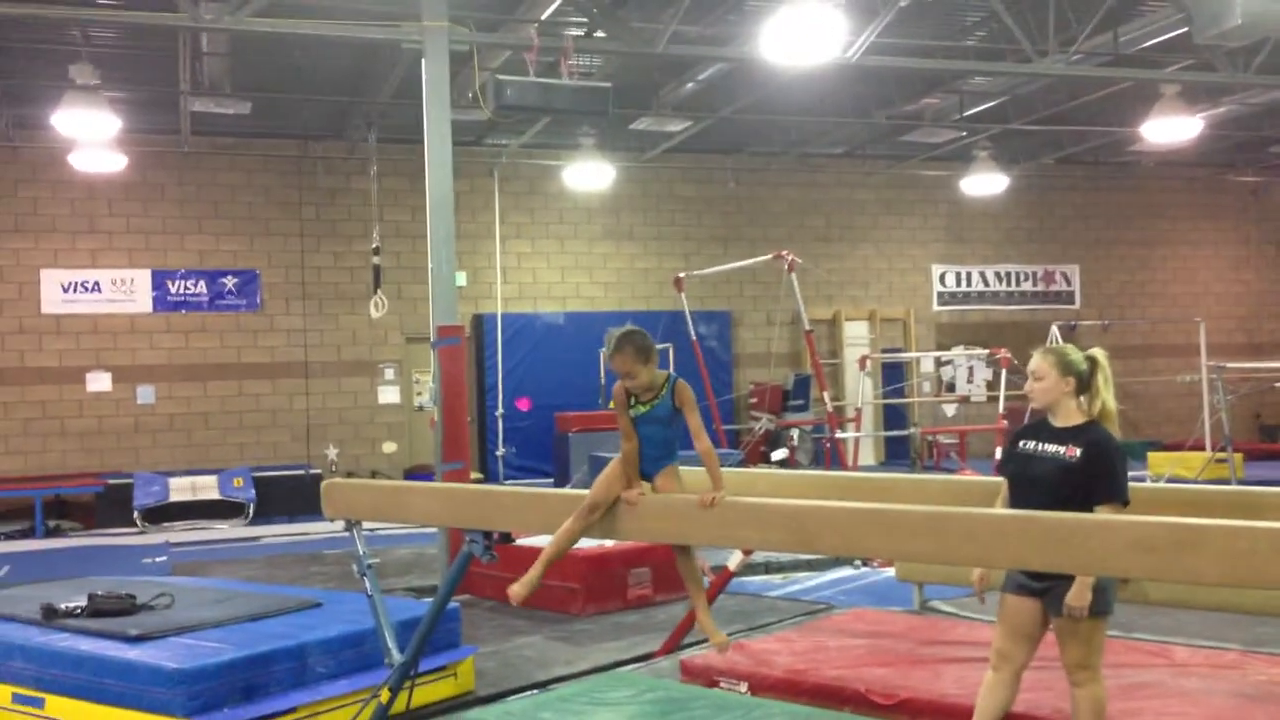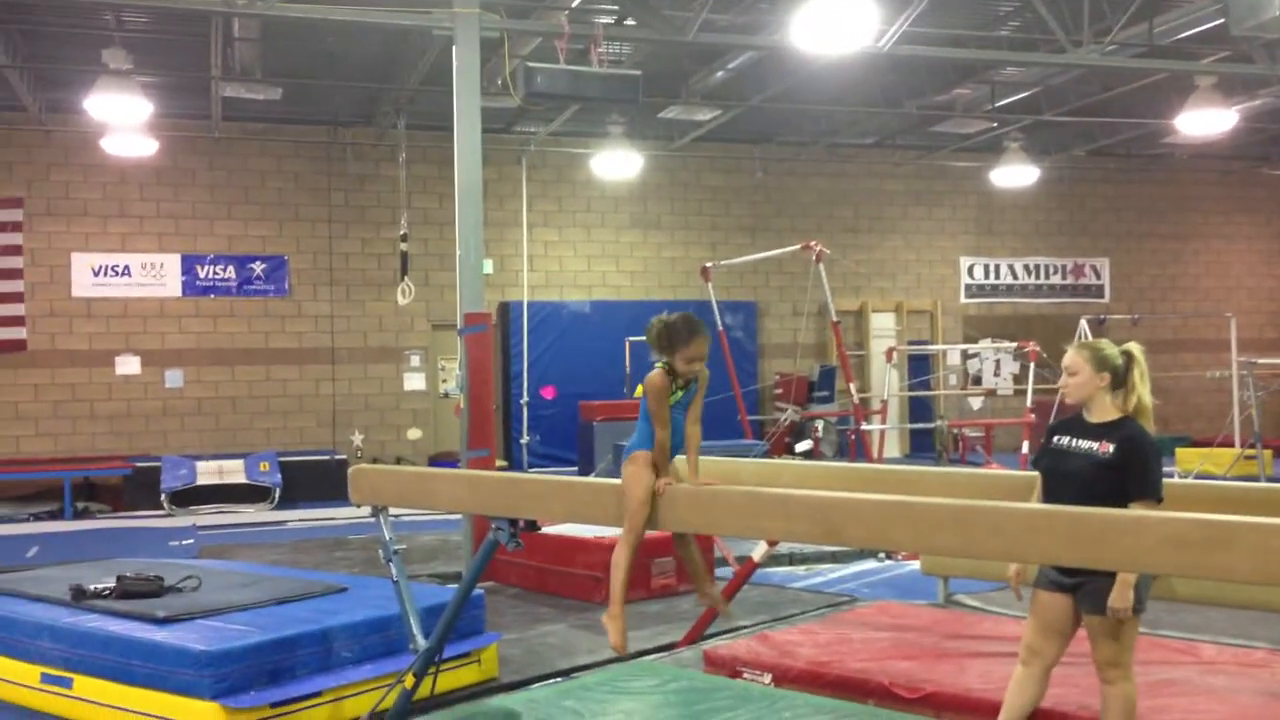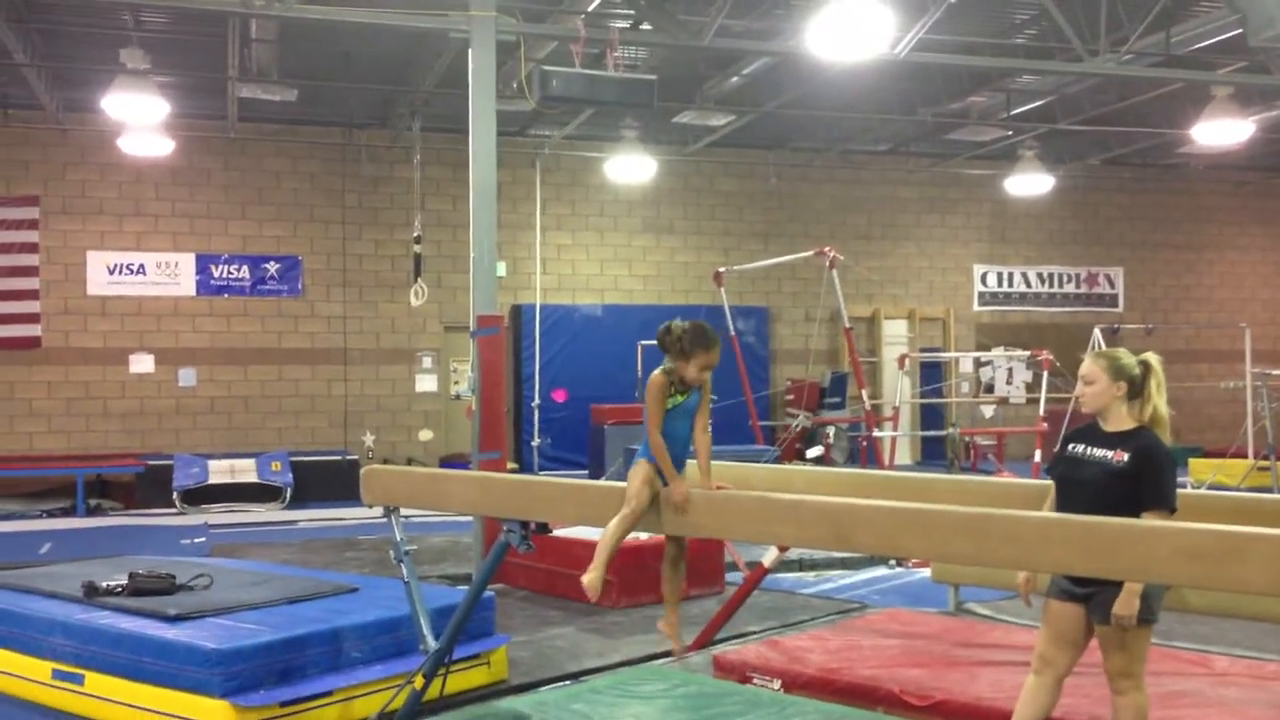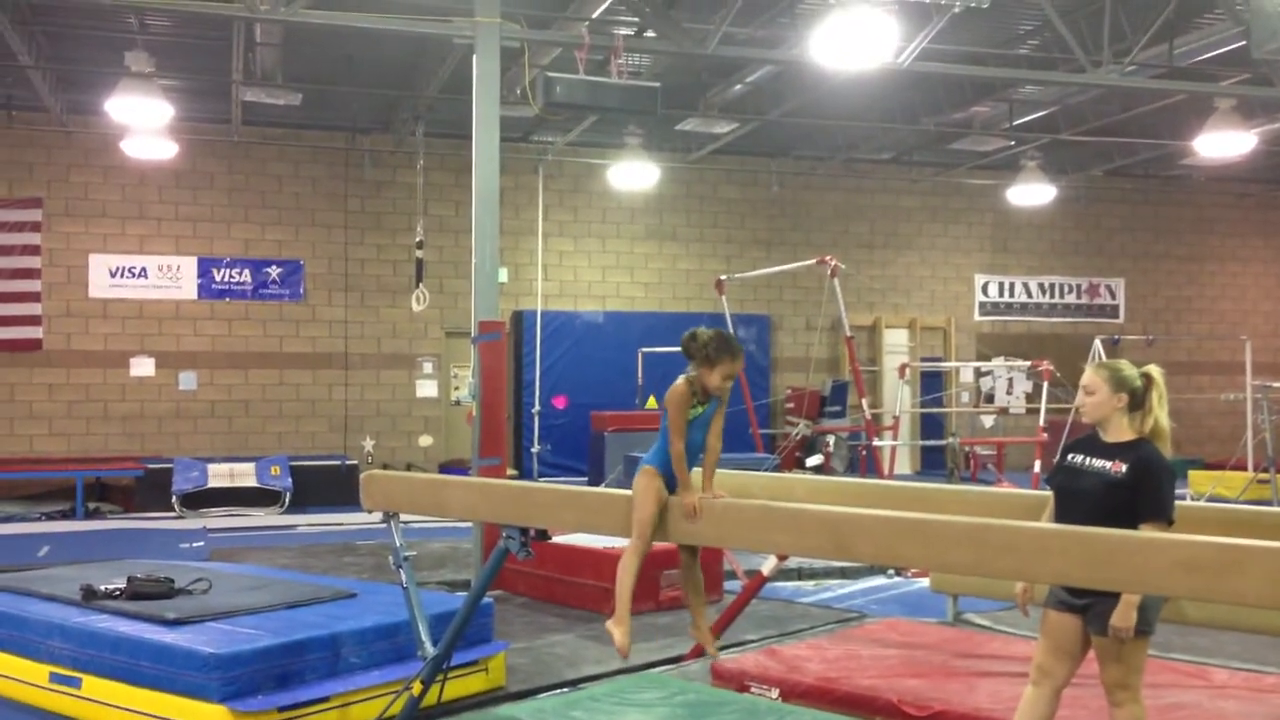
dt=0.4s
person 1, frame 1
left shoulder: (1099, 444)
right shoulder: (1024, 436)
right elbow: (1006, 502)
left wrist: (1084, 582)
left hip: (1076, 575)
right hip: (1026, 570)
left knee: (1081, 672)
right knee: (1003, 660)
person 1, frame 2
left shoulder: (1134, 440)
right shoulder: (1060, 431)
right elbow: (1041, 497)
left wrist: (1126, 582)
left hip: (1108, 572)
right hip: (1058, 565)
left knee: (1113, 670)
right knee: (1032, 656)
person 1, frame 3
left shoulder: (1149, 450)
right shoulder: (1076, 439)
right elbow: (1053, 505)
left wrist: (1132, 590)
left hip: (1120, 581)
right hip: (1070, 575)
left knee: (1124, 680)
right knee: (1045, 666)
person 1, frame 4
left shoulder: (1148, 462)
right shoulder: (1075, 449)
right elbow: (1052, 516)
left wrist: (1130, 603)
left hip: (1118, 593)
right hip: (1068, 585)
left knee: (1121, 691)
right knee: (1043, 676)
person 2, frame 1
left shoulder: (678, 388)
right shoulder: (621, 392)
left elbow: (701, 440)
right elbow: (629, 442)
left wrist: (718, 487)
right wrist: (631, 485)
left hip: (663, 464)
right hip: (632, 460)
right knee: (591, 507)
left ankle: (703, 615)
right ankle: (534, 573)
person 2, frame 2
left shoulder: (700, 375)
right shoulder: (658, 378)
left elbow: (693, 425)
right elbow: (662, 432)
left wrist: (694, 476)
right wrist: (663, 474)
left hip: (663, 457)
right hip: (643, 454)
right knee: (633, 529)
left ankle: (705, 588)
right ankle: (614, 611)
person 2, frame 3
left shoulder: (703, 384)
right shoulder: (659, 380)
left elbow: (701, 431)
right elbow: (654, 434)
left wrist: (706, 480)
right wrist: (673, 480)
left hip: (675, 470)
right hip: (649, 463)
left knee: (676, 546)
right knee: (634, 507)
left ankle: (671, 619)
right ankle: (595, 570)
person 2, frame 4
left shoulder: (720, 392)
right shoulder: (680, 390)
left elbow: (713, 440)
right elbow: (676, 445)
left wrist: (707, 489)
right wrist: (686, 490)
left hip: (681, 476)
right hip: (654, 471)
left knee: (690, 553)
right knee: (642, 538)
left ankle: (700, 624)
right ankle: (620, 618)
